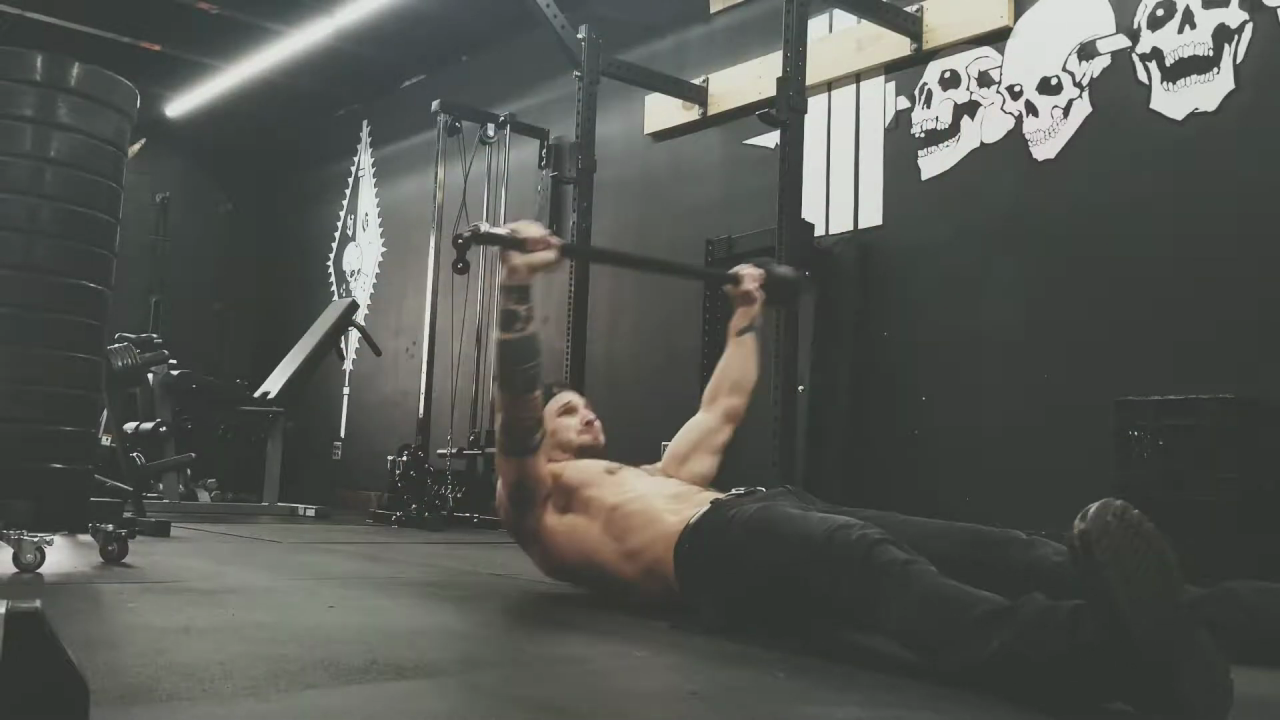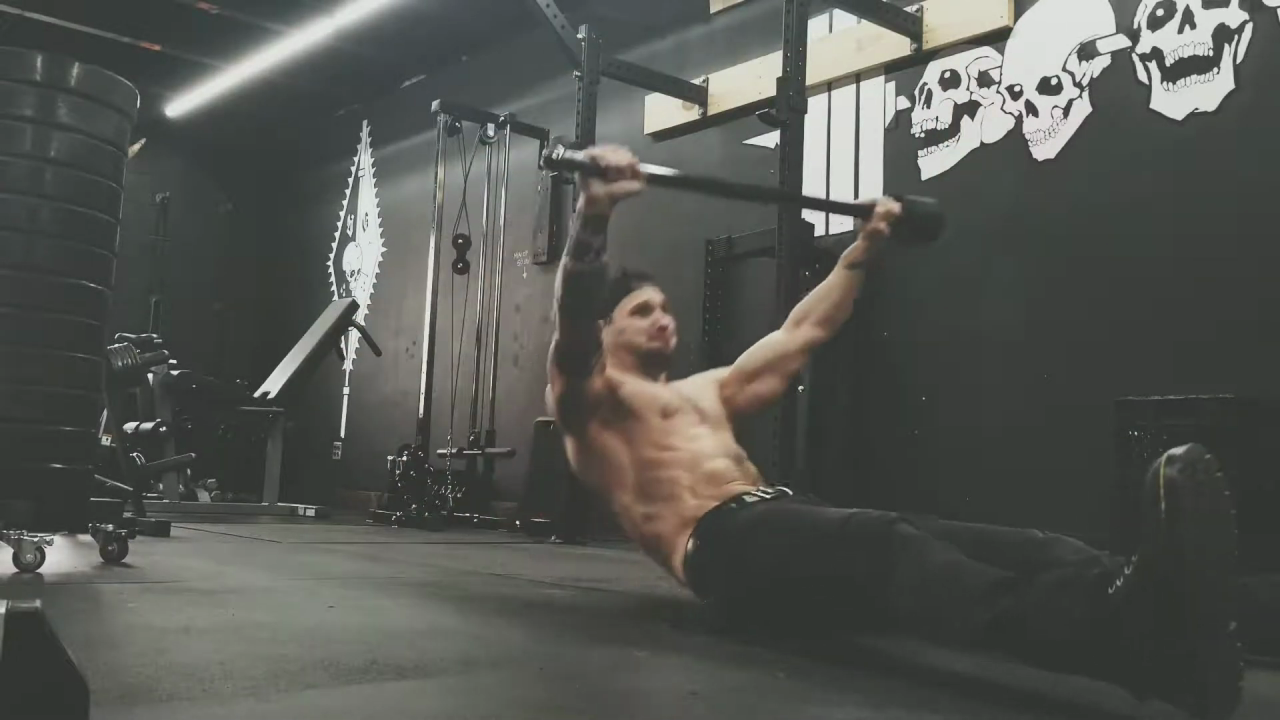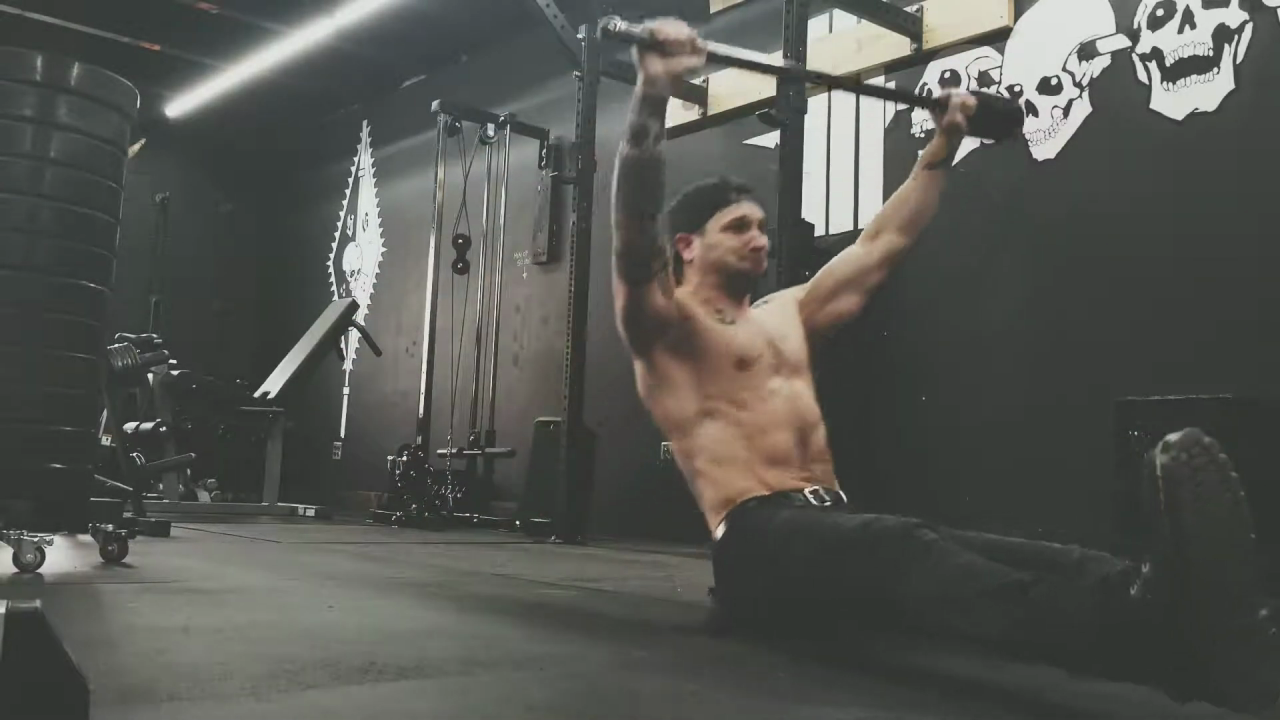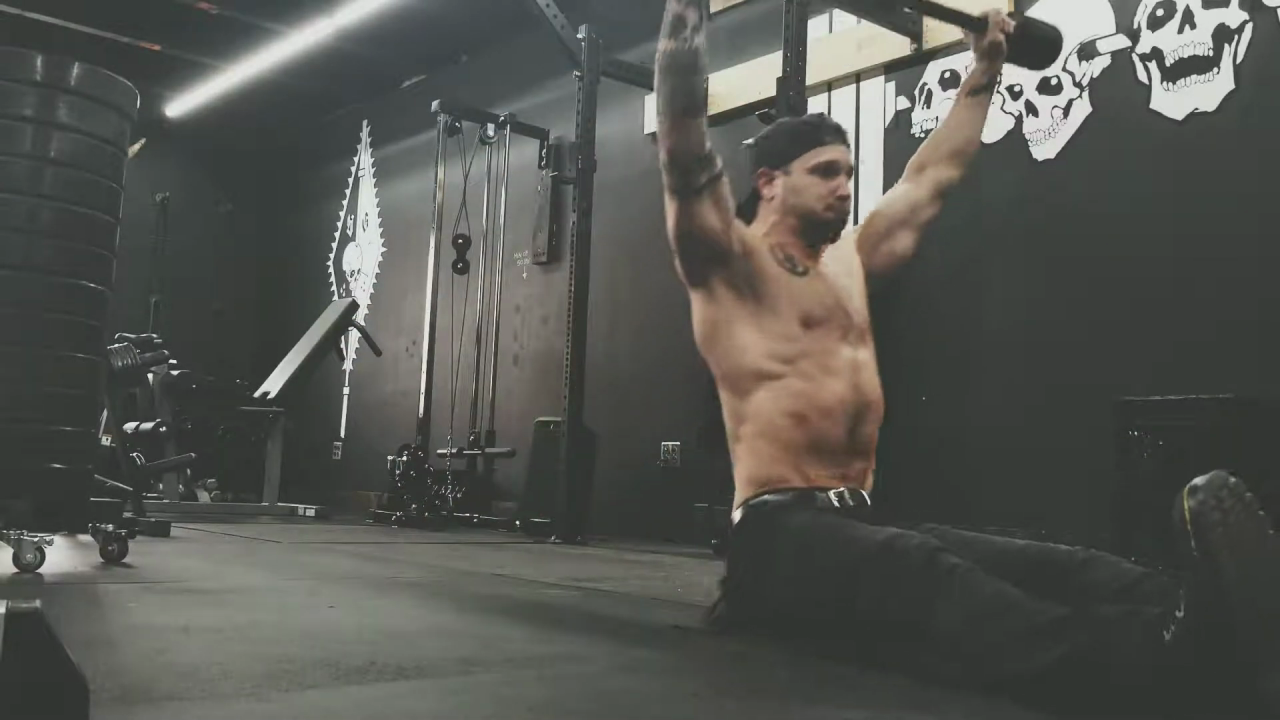
dt=0.2s
person 1, frame 1
left shoulder: (660, 477)
right shoulder: (540, 503)
left elbow: (724, 407)
right elbow: (517, 422)
left wrist: (745, 311)
right wrist: (517, 284)
right hip: (718, 550)
left knee: (991, 551)
right knee: (885, 572)
left ankle: (1159, 617)
right ankle: (1095, 647)
person 1, frame 2
left shoulder: (706, 393)
right shoulder: (591, 404)
left elbow: (807, 331)
right elbow: (575, 332)
left wrist: (864, 245)
right wrist: (594, 206)
left hip: (786, 519)
right hip: (730, 548)
left knee: (1010, 545)
right knee: (887, 544)
left ankle: (1171, 618)
right ankle: (1118, 625)
person 1, frame 3
left shoulder: (786, 315)
right shoulder: (662, 324)
left elbow: (884, 241)
right elbow: (634, 229)
left wrist: (942, 143)
right wrist: (652, 90)
left hip: (833, 524)
right hip: (764, 544)
left knee: (1038, 560)
right knee: (904, 552)
left ankle: (1203, 628)
right ankle: (1140, 626)
person 1, frame 4
left shoulder: (845, 259)
right shoulder: (727, 261)
left elbow: (933, 176)
right elbow: (683, 147)
left wrist: (984, 69)
left hip: (855, 526)
right hip: (780, 542)
left knee: (1064, 569)
right knee: (928, 575)
right ankle: (1165, 654)
